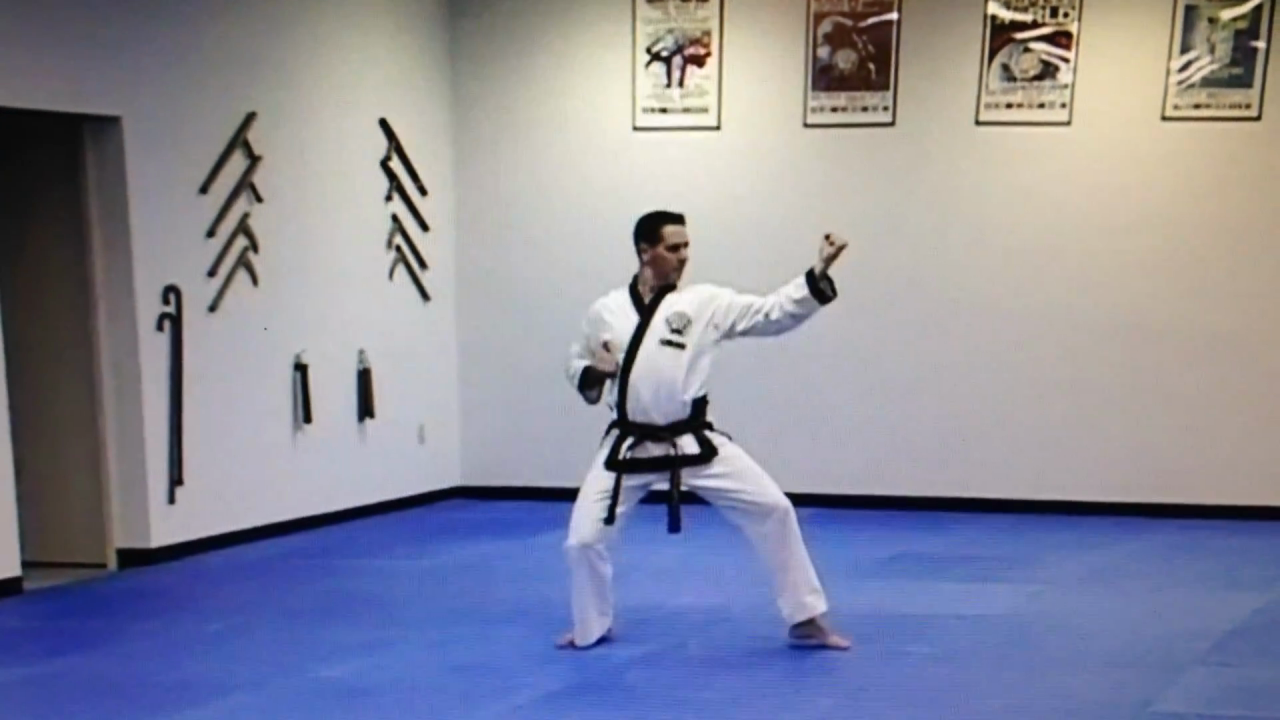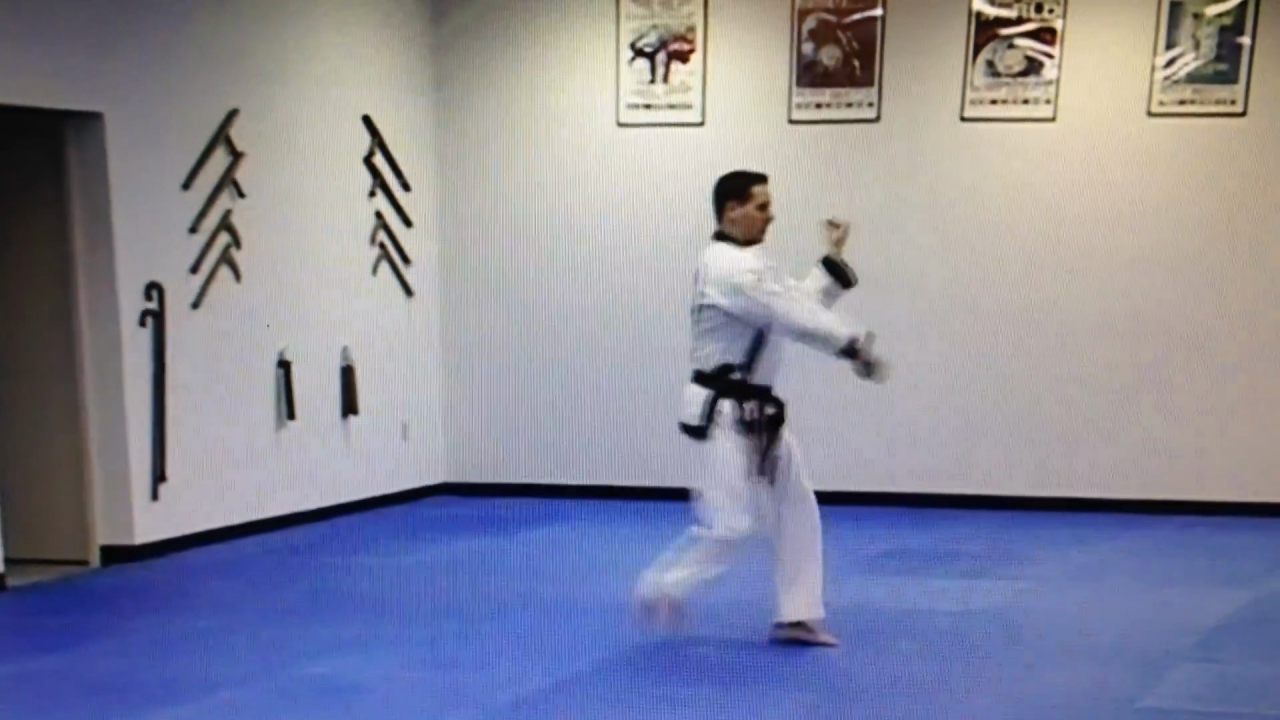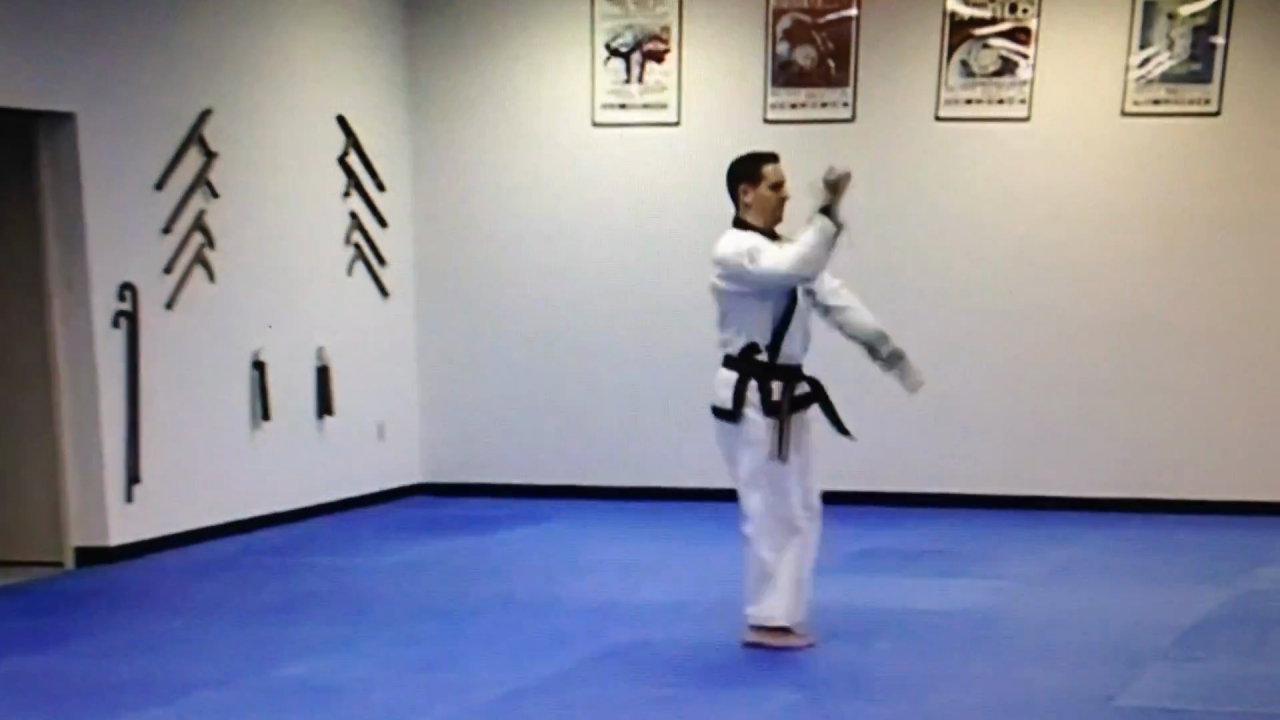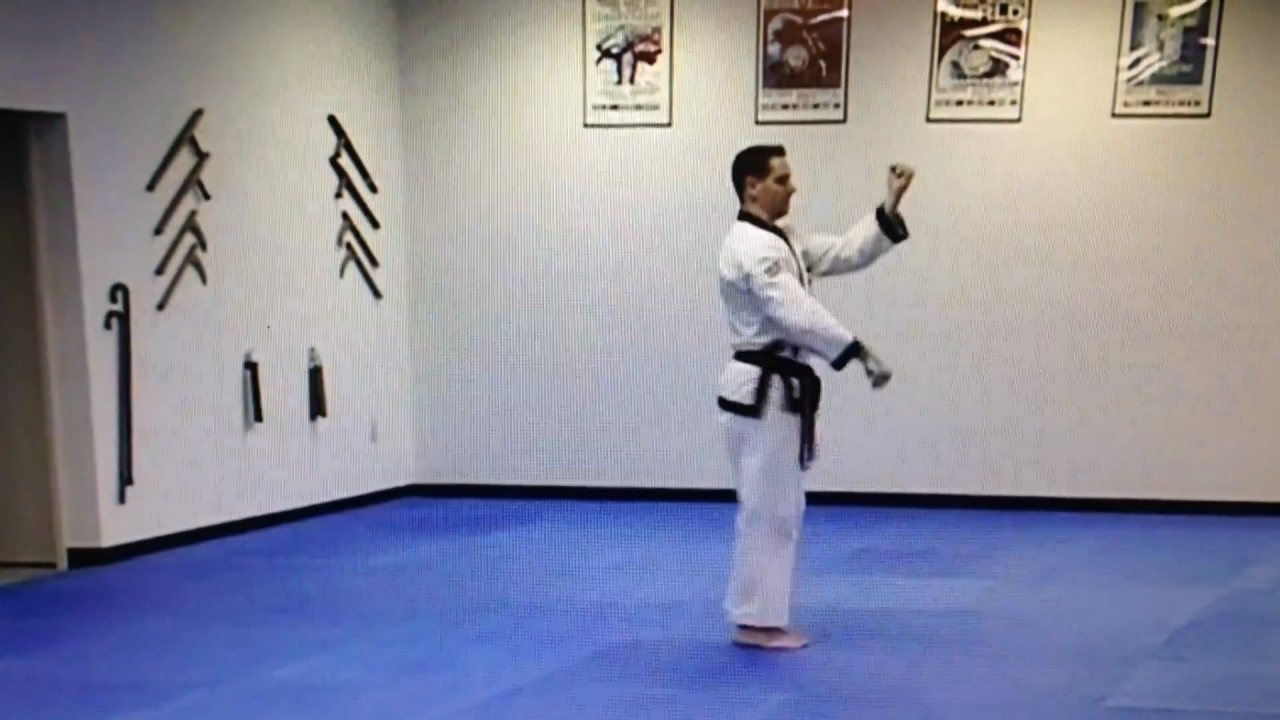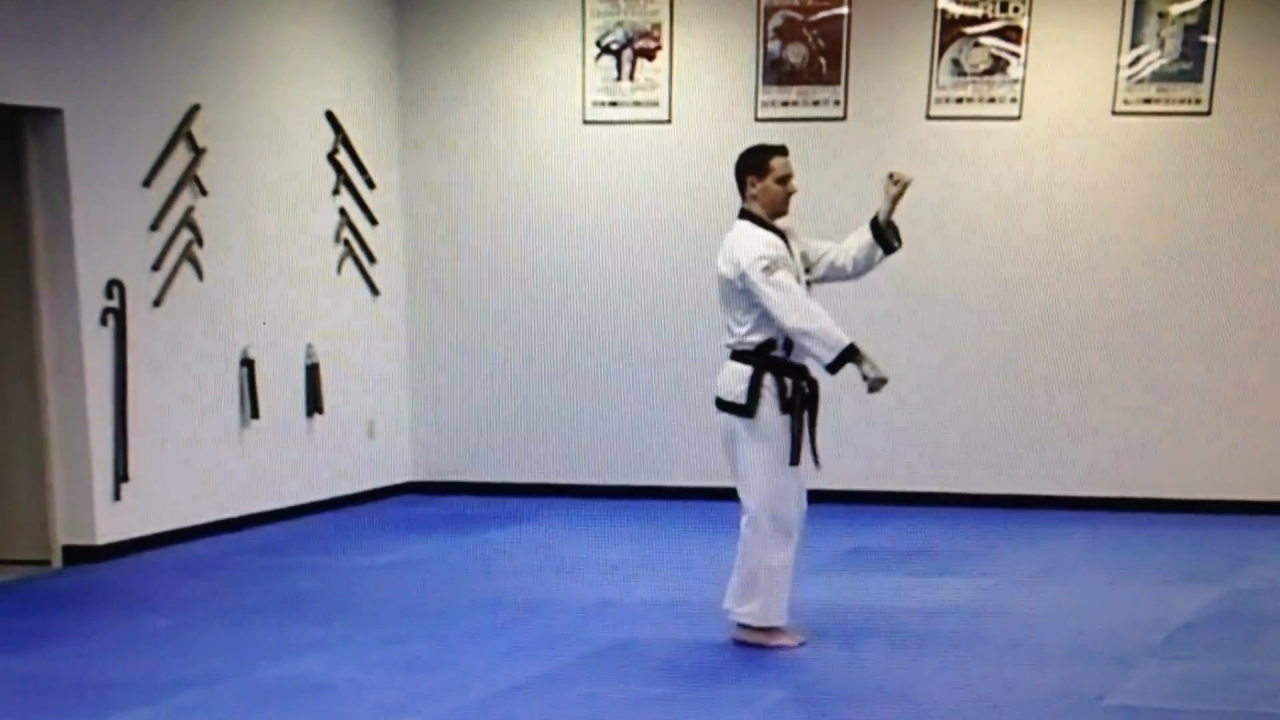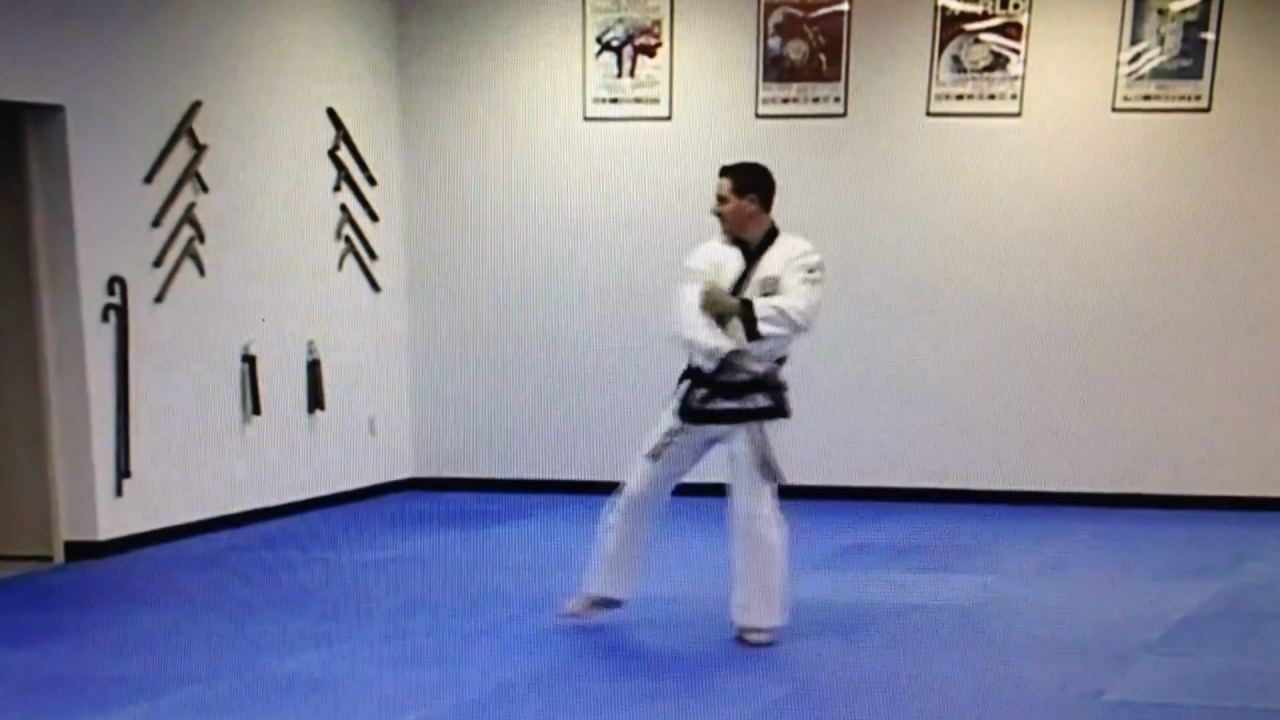
dt=0.5s
person 1, frame 1
left shoulder: (706, 302)
right shoulder: (605, 311)
left elbow: (772, 312)
right elbow: (577, 365)
left wrist: (819, 274)
right wrist: (593, 375)
left hip: (694, 443)
right hip: (629, 446)
left knee: (772, 510)
right knee: (584, 537)
left ankle: (806, 618)
right ankle: (591, 626)
person 1, frame 2
left shoulder: (741, 263)
right shoulder: (730, 267)
left elbow: (806, 302)
right elbow: (794, 315)
left wrist: (834, 258)
right wrist: (855, 344)
left hip: (754, 410)
right hip: (722, 413)
left knee: (796, 511)
right knee: (731, 523)
left ankle: (796, 618)
right ankle: (662, 590)
person 1, frame 3
left shoulder: (781, 249)
right shoulder: (733, 252)
left elbow: (834, 299)
right elbow: (792, 269)
left wrist: (885, 348)
right wrist: (829, 213)
left hip: (783, 393)
right hip: (752, 397)
left knee: (801, 510)
right knee: (773, 512)
left ankle: (780, 614)
right ankle: (766, 621)
person 1, frame 4
left shoulder: (779, 240)
right shoulder: (749, 246)
left elbow: (848, 252)
right elbow: (798, 313)
left wrist: (891, 203)
right wrist: (861, 353)
left hip: (778, 389)
right hip: (761, 391)
left knee: (782, 510)
right knee: (766, 511)
left ankle: (761, 614)
right ankle: (755, 621)
person 1, frame 5
left shoulder: (779, 241)
right shoulder: (750, 245)
left elbow: (844, 261)
right elbow: (797, 312)
left wrist: (886, 212)
right wrist: (857, 358)
left hip: (776, 389)
right hip: (758, 390)
left knee: (786, 509)
right knee: (770, 510)
left ankle: (761, 615)
right ankle: (755, 620)
person 1, frame 6
left shoulder: (799, 256)
right shoulder: (709, 255)
left elbow: (800, 315)
right elbow: (693, 325)
left wrist: (741, 310)
right wrist: (729, 358)
left hip: (753, 405)
right hip: (698, 397)
left knee: (758, 513)
right knee: (638, 494)
left ankle: (758, 619)
right ankle: (604, 588)
